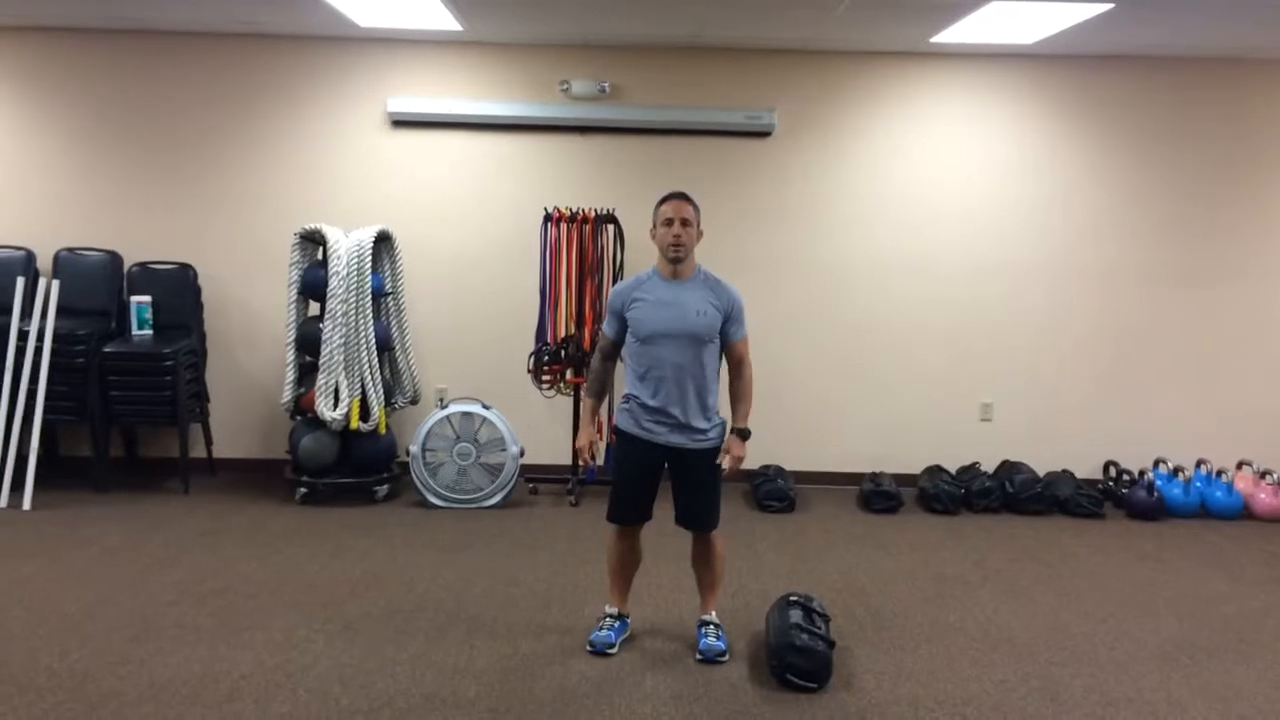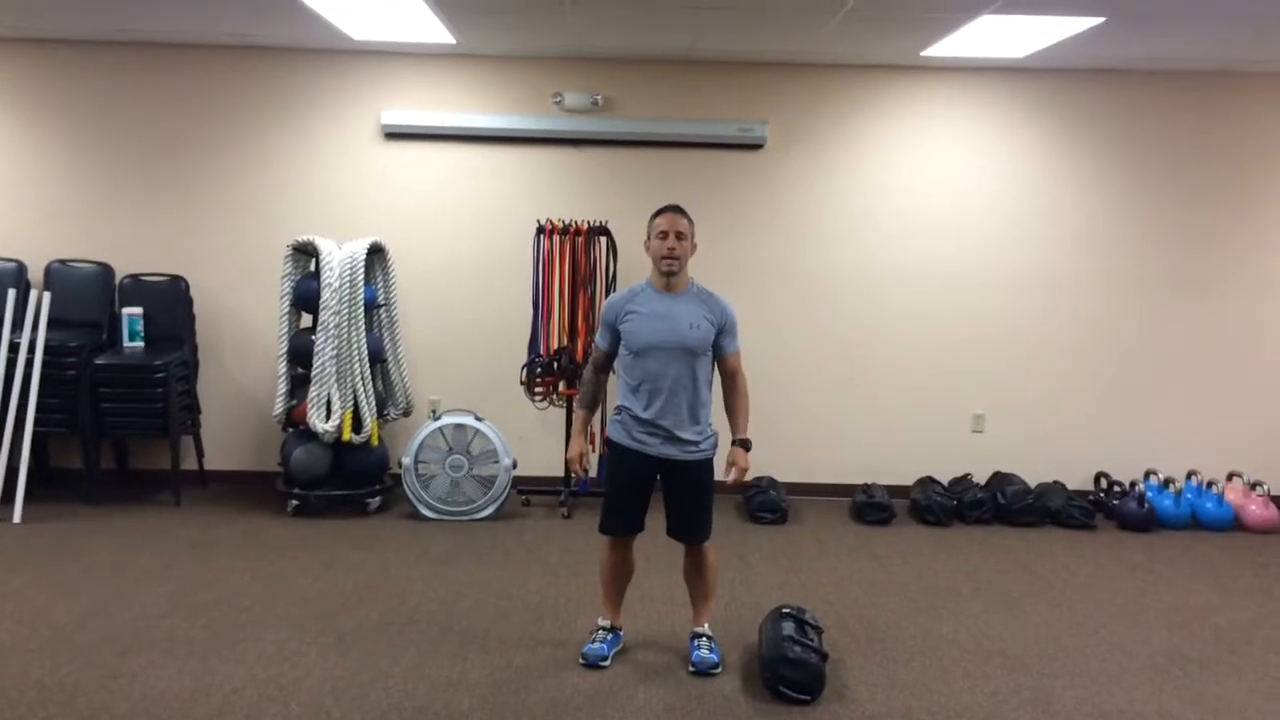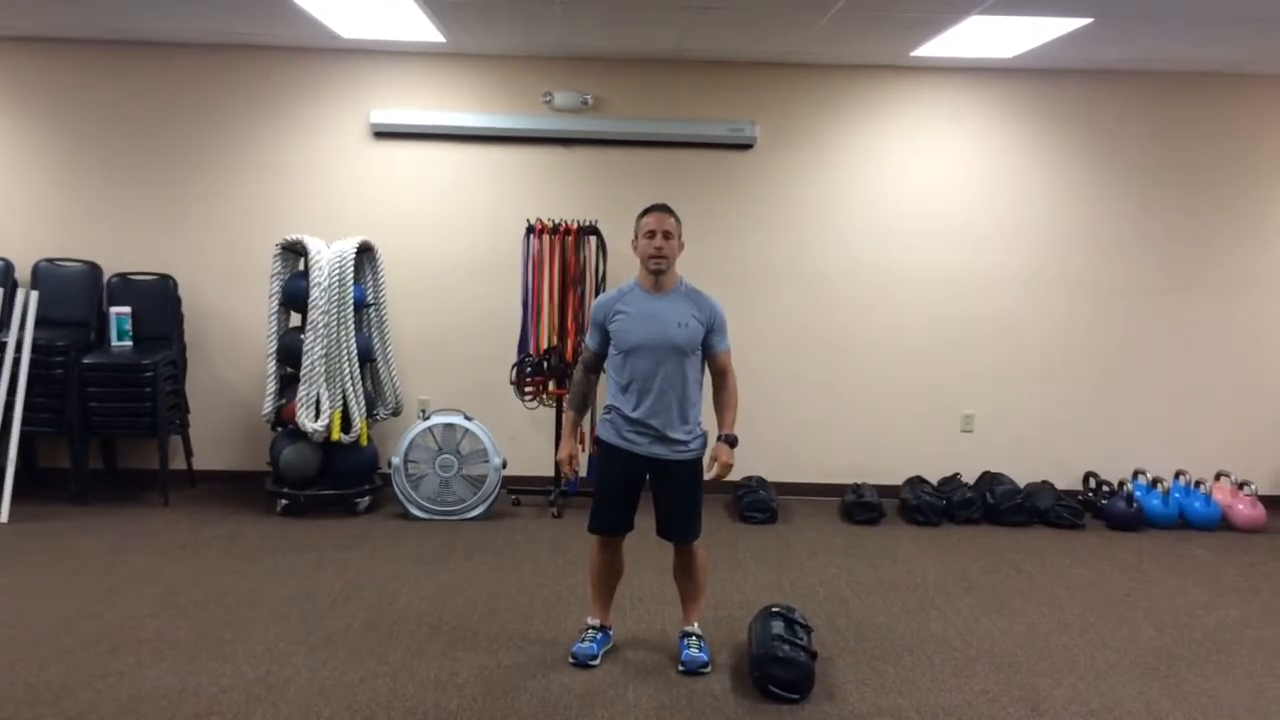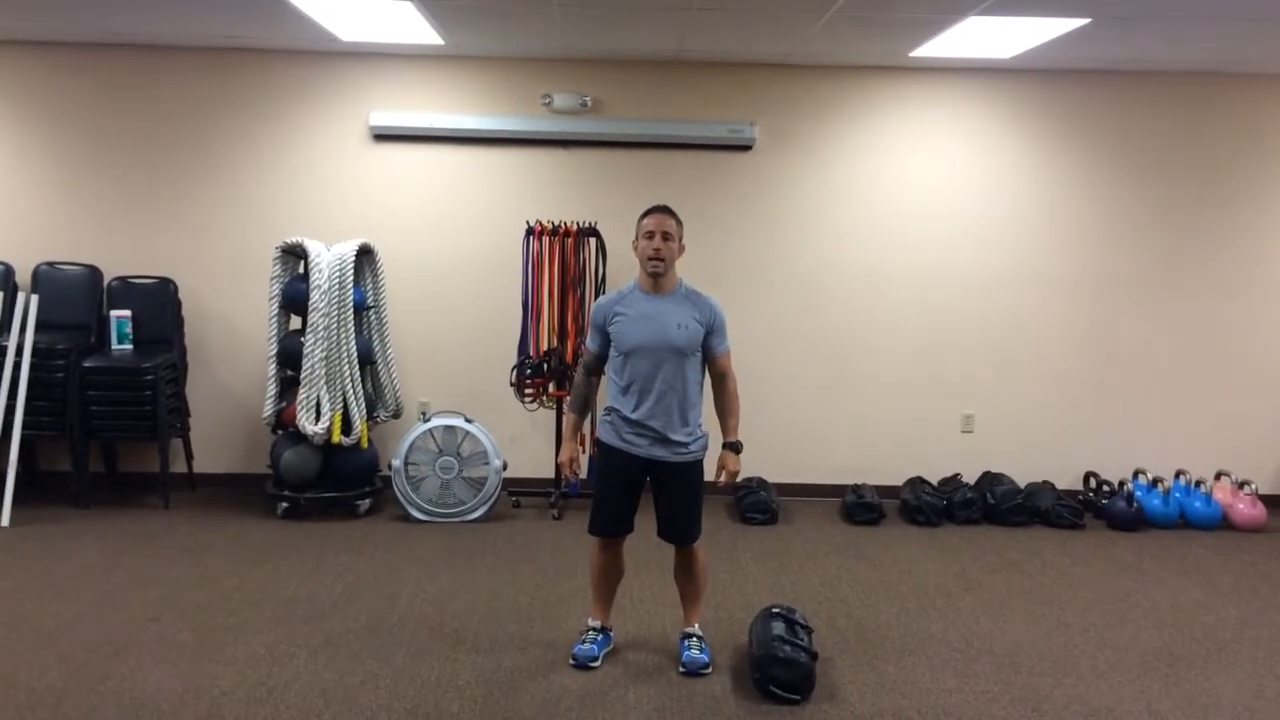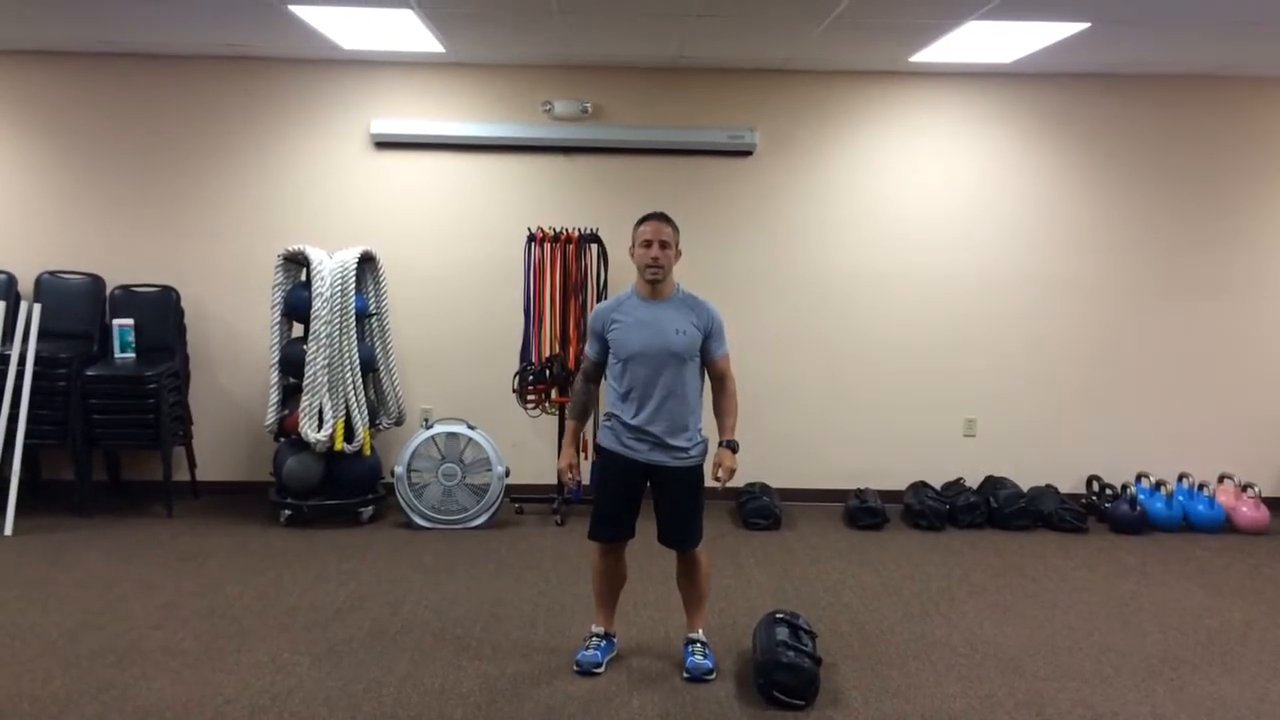
dt=0.7s
person 1, frame 1
left shoulder: (723, 297)
right shoulder: (627, 294)
left elbow: (740, 366)
right elbow: (603, 359)
left wrist: (739, 431)
right wrist: (588, 422)
left hip: (701, 437)
right hip: (637, 431)
left knee: (704, 530)
right knee: (625, 524)
left ankle: (709, 619)
right ankle: (617, 614)
person 1, frame 2
left shoulder: (715, 311)
right shoulder: (620, 306)
left elbow: (733, 378)
right elbow: (596, 370)
left wrist: (741, 442)
right wrist: (578, 432)
left hip: (692, 448)
right hip: (629, 443)
left knee: (697, 542)
right knee: (618, 537)
left ankle: (702, 630)
right ankle: (609, 626)
person 1, frame 3
left shoulder: (704, 309)
right shoulder: (609, 306)
left elbow: (723, 376)
right elbow: (586, 371)
left wrist: (726, 438)
right wrist: (569, 434)
left hip: (682, 448)
right hip: (619, 442)
left knee: (686, 542)
right knee: (607, 536)
left ankle: (692, 630)
right ankle: (599, 626)
person 1, frame 4
left shoulder: (704, 311)
right shoulder: (609, 308)
left elbow: (723, 379)
right elbow: (588, 374)
left wrist: (731, 445)
right wrist: (569, 436)
left hip: (682, 450)
right hip: (618, 444)
left knee: (686, 544)
right knee: (607, 539)
left ankle: (692, 631)
right ankle: (599, 627)
person 1, frame 5
left shoulder: (702, 316)
right shoulder: (606, 315)
left elbow: (722, 382)
right elbow: (587, 380)
left wrist: (727, 443)
right wrist: (570, 442)
left hip: (681, 455)
right hip: (618, 449)
left knee: (688, 549)
right knee: (609, 544)
left ankle: (696, 636)
right ankle: (602, 633)
